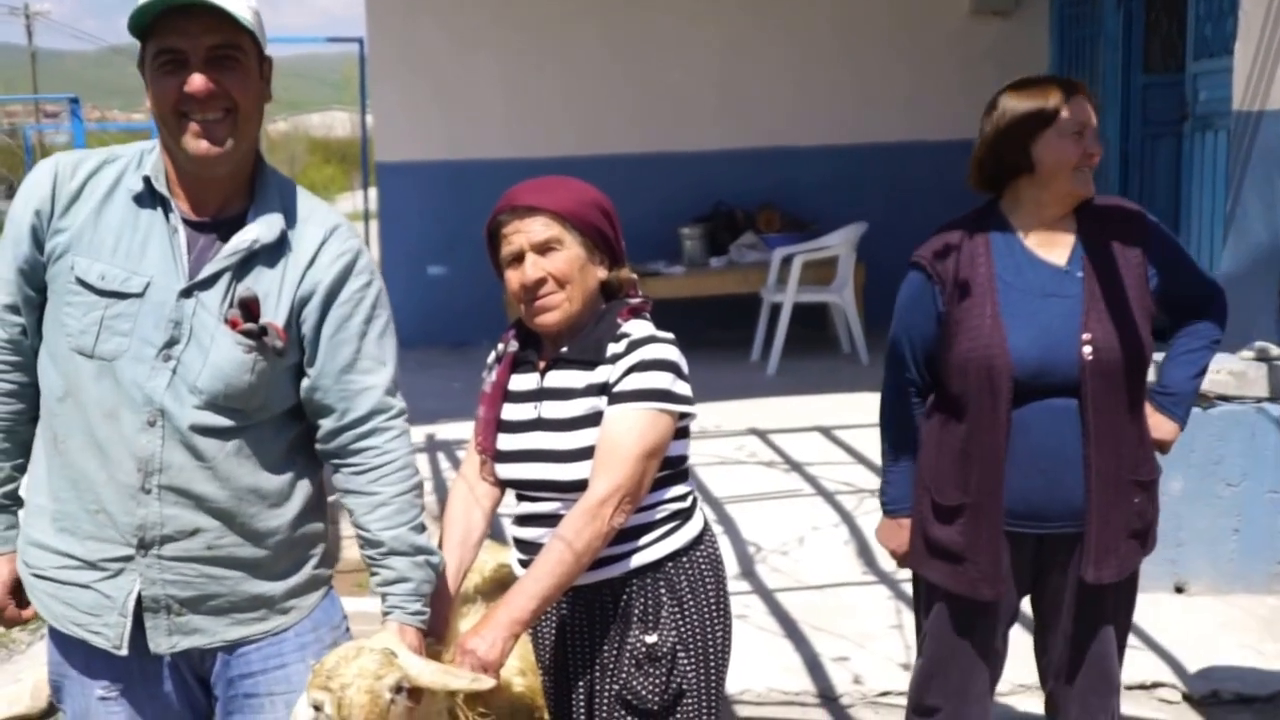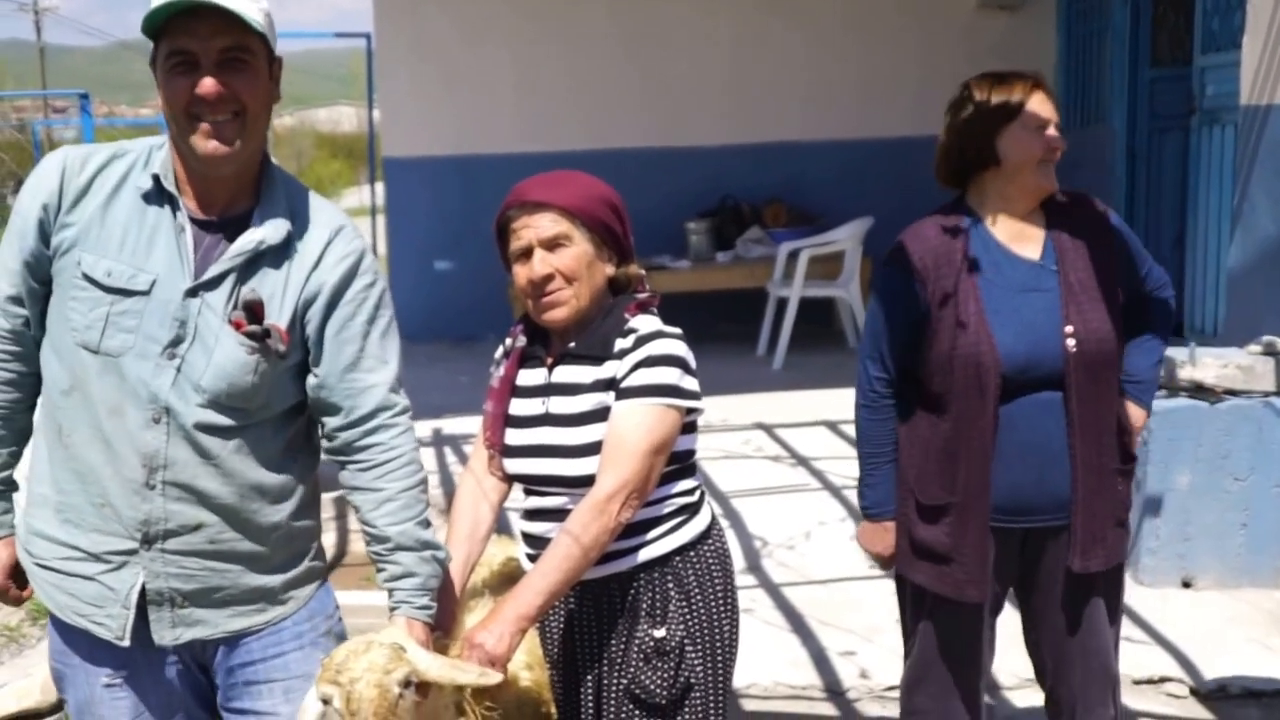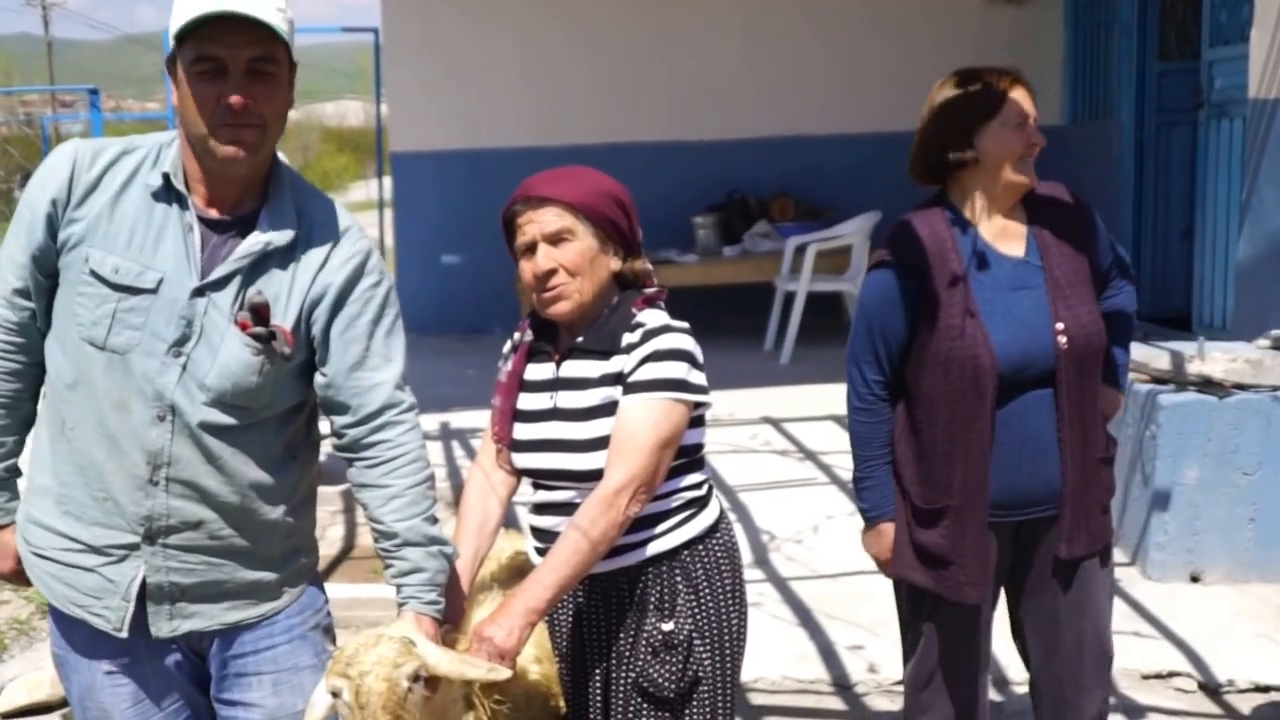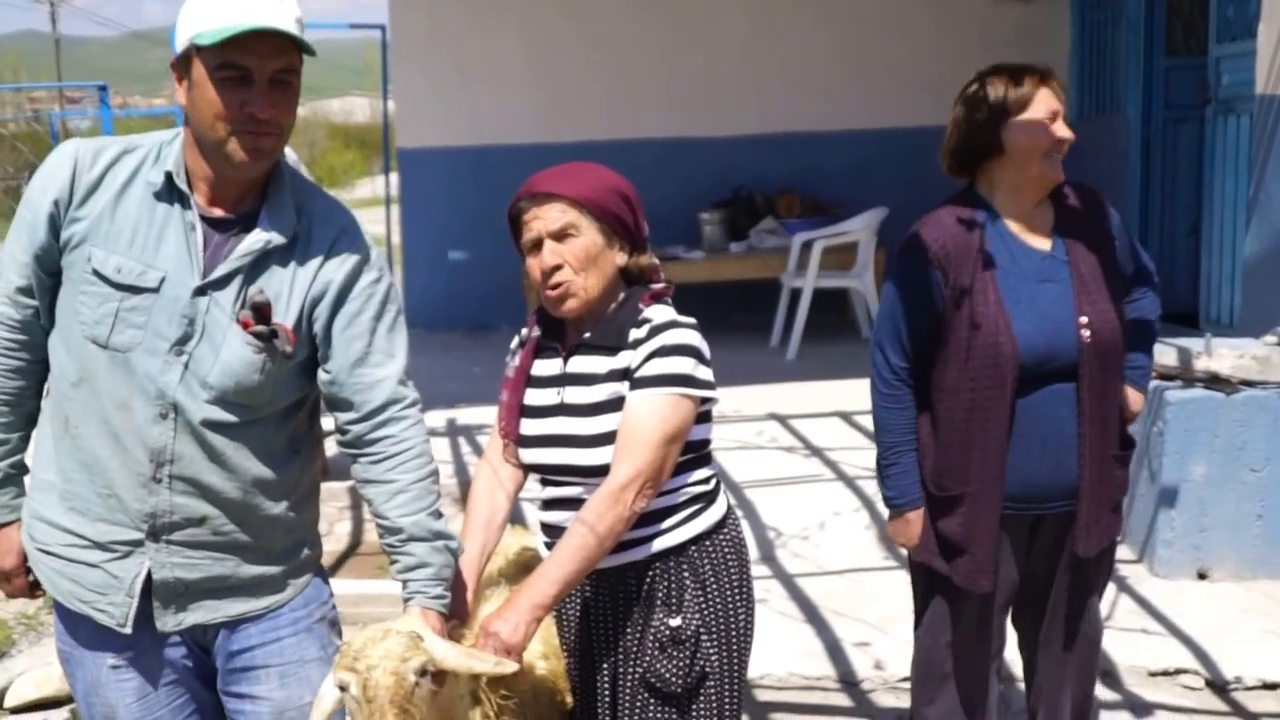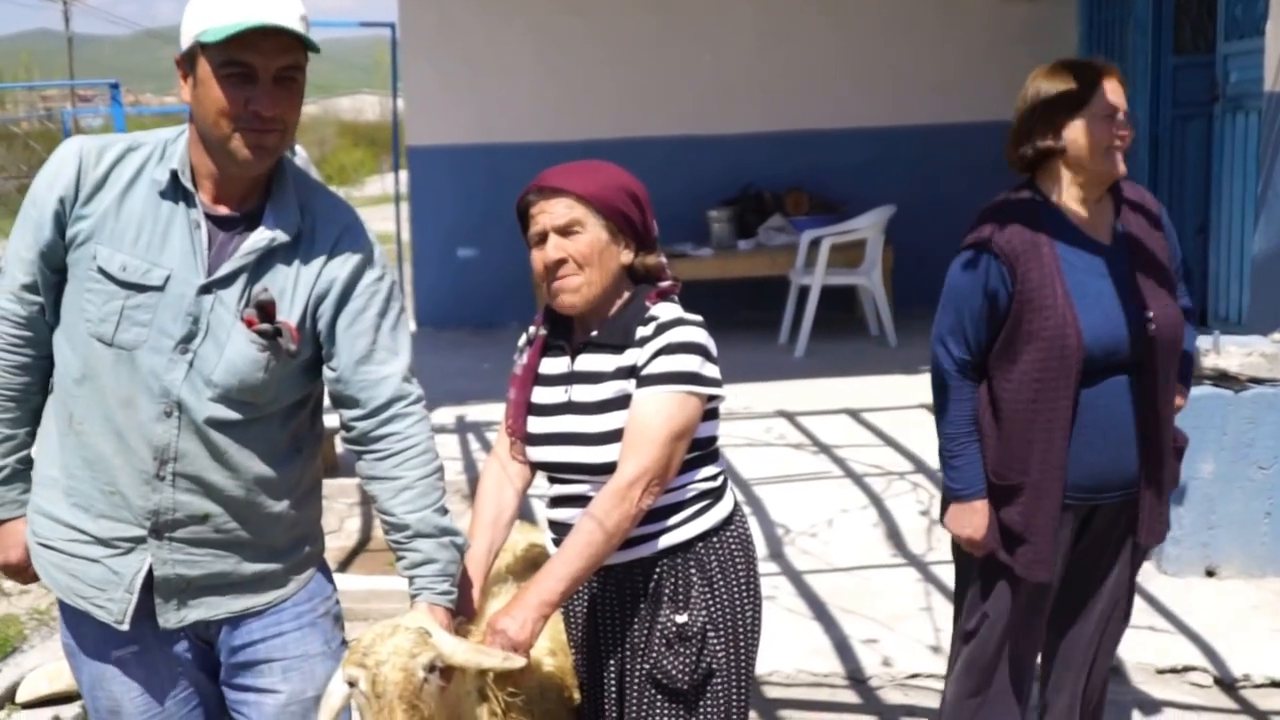
dt=0.3s
person 1, frame 1
left shoulder: (321, 248)
right shoulder: (61, 194)
left elbow: (367, 440)
left wrist: (406, 609)
left hip: (273, 616)
right hip: (95, 612)
person 1, frame 2
left shoulder: (325, 248)
right shoulder: (67, 189)
left elbow: (372, 434)
left wrist: (414, 602)
left hip: (271, 609)
right hip: (97, 605)
person 1, frame 3
left shoulder: (332, 249)
right shoulder: (78, 182)
left elbow: (379, 430)
left wrist: (422, 597)
left hip: (265, 602)
right hip: (95, 589)
person 1, frame 4
left shoulder: (332, 245)
right shoulder: (79, 181)
left elbow: (382, 426)
left wrist: (427, 592)
left hip: (269, 593)
right hip: (99, 584)
person 1, frame 5
left shoulder: (335, 241)
right shoulder: (84, 178)
left elbow: (387, 421)
left wrist: (434, 588)
left hip: (273, 589)
right hip: (105, 578)
person 2, frame 1
left shoulder: (1128, 236)
right shoulder: (951, 258)
left elbow: (1205, 306)
right elbow: (906, 390)
left wrist: (1171, 402)
right wrist: (898, 505)
left hip: (1097, 523)
right hip: (973, 524)
person 2, frame 2
left shoulder: (1092, 228)
right shoulder: (925, 255)
left elbow: (1154, 297)
right elbow: (879, 390)
left wrist: (1135, 393)
right wrist: (879, 509)
left hip: (1078, 516)
right hip: (956, 520)
person 2, frame 3
left shoulder: (1069, 220)
right shoulder: (915, 254)
left elbow: (1117, 287)
right elbow: (869, 388)
left wrist: (1110, 379)
right wrist: (879, 510)
left hip: (1065, 506)
right hip: (953, 514)
person 2, frame 4
left shoulder: (1093, 216)
right shoulder: (941, 244)
left elbow: (1142, 291)
right elbow: (894, 375)
left wrist: (1133, 378)
right wrist: (905, 496)
left hip: (1081, 497)
right hip: (974, 503)
left knee: (1067, 656)
person 2, frame 5
left shoulder: (1143, 214)
right shoulder: (1003, 240)
left elbow: (1179, 298)
right elbow: (953, 366)
left wrist: (1178, 380)
right wrist: (965, 489)
left hip: (1127, 493)
right hip: (1025, 494)
left knee: (1088, 653)
right knee: (997, 660)
person 3, frame 1
left shoulder: (643, 354)
right shoulder: (508, 357)
left elbow: (608, 503)
right elbow: (476, 483)
left wrist: (503, 622)
right wrist: (438, 601)
left hip: (650, 598)
right hip: (552, 601)
person 3, frame 2
left shoulder: (651, 349)
right shoulder: (516, 352)
left elbow: (615, 499)
right elbow: (482, 476)
left wrist: (511, 617)
right wrist: (446, 594)
left hip: (658, 592)
right hip: (561, 596)
person 3, frame 3
left shoulder: (658, 343)
right shoulder: (523, 346)
left elbow: (622, 493)
right elbow: (491, 469)
left wrist: (519, 611)
right wrist: (455, 587)
left hip: (667, 587)
right hip: (569, 588)
person 3, frame 4
left shoulder: (666, 339)
right shoulder: (532, 342)
left elbow: (630, 489)
right elbow: (500, 464)
left wrist: (526, 606)
right wrist: (463, 582)
left hip: (675, 583)
right hip: (577, 585)
person 3, frame 5
left shoulder: (672, 337)
right shoulder: (539, 339)
left elbow: (635, 486)
right elbow: (507, 461)
left wrist: (533, 604)
right wrist: (470, 578)
left hip: (682, 579)
right hip: (585, 581)
